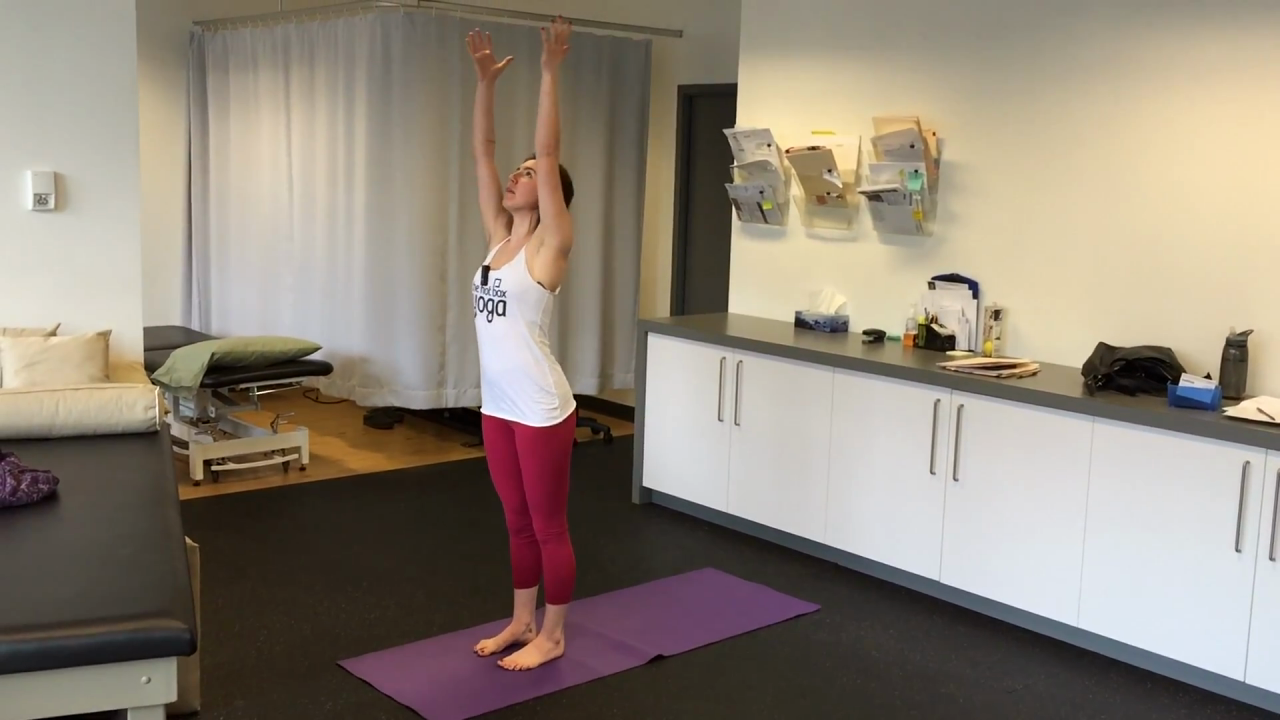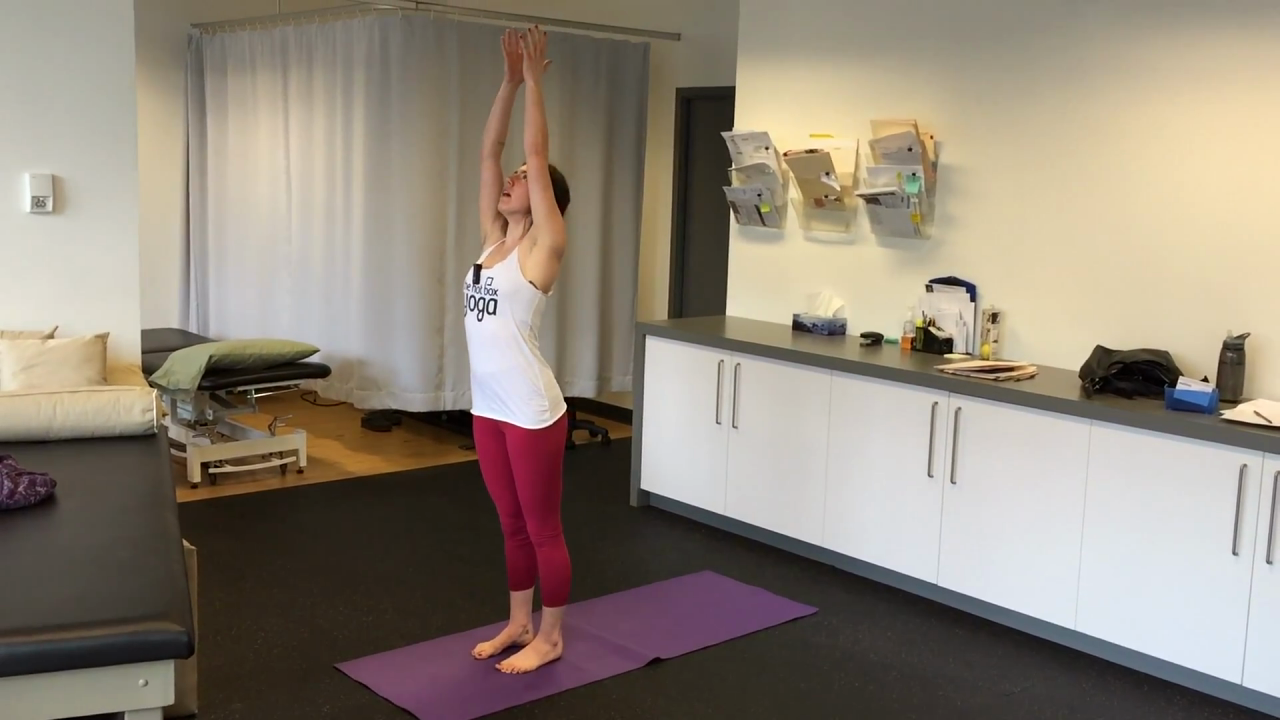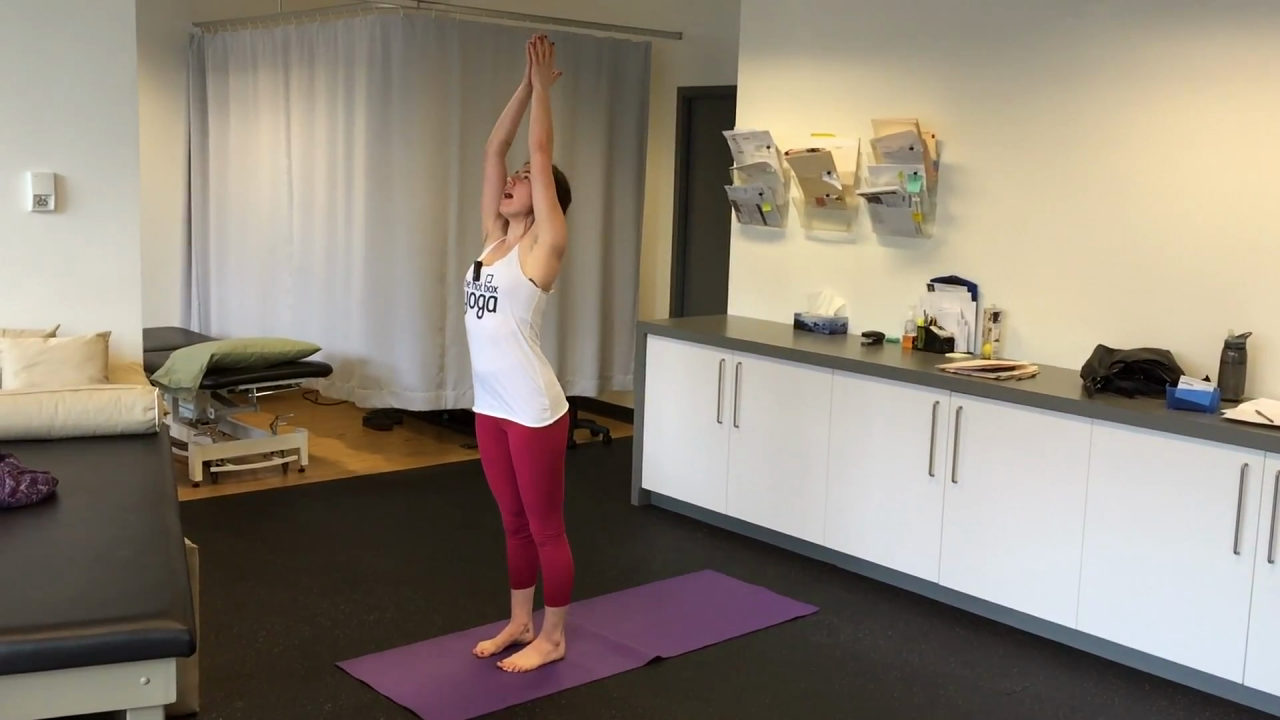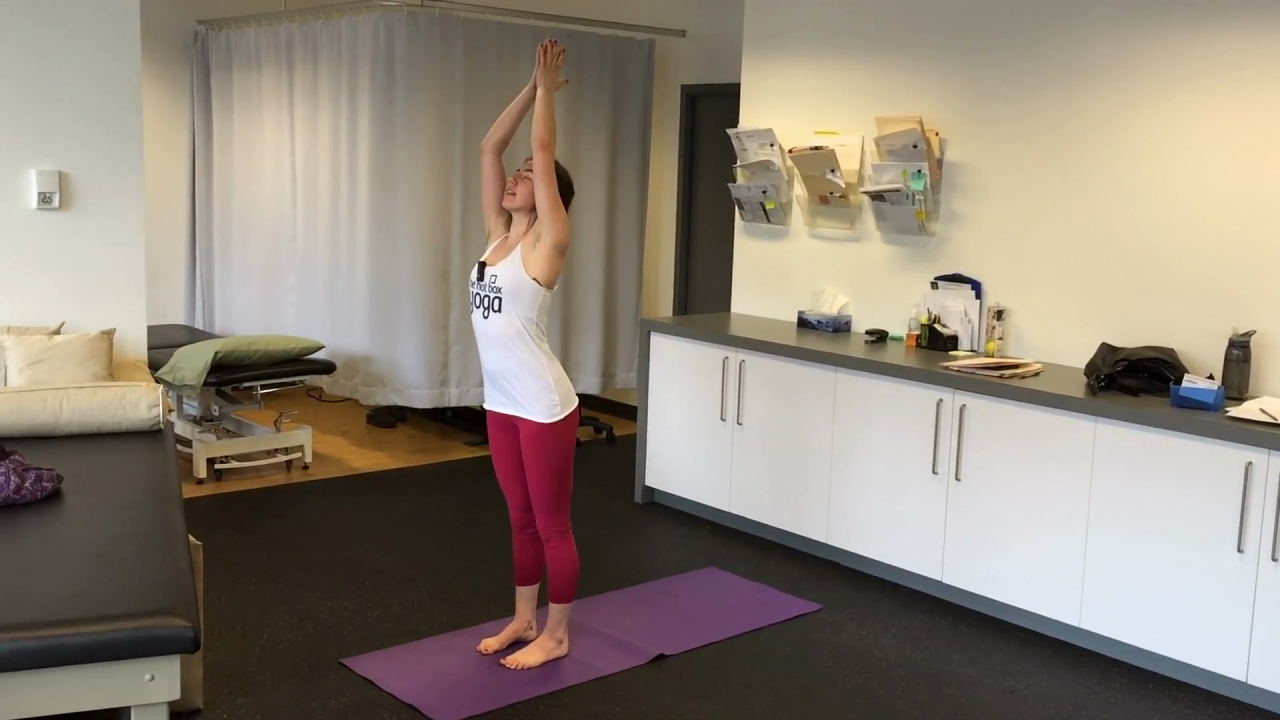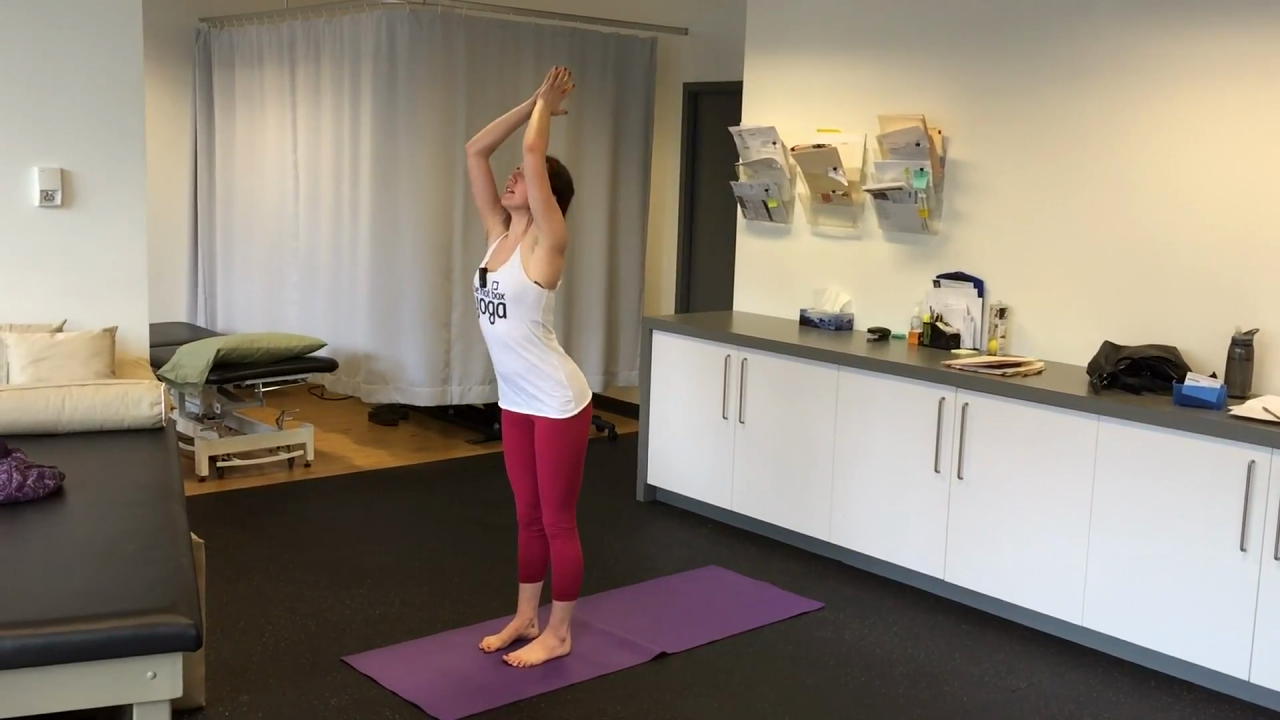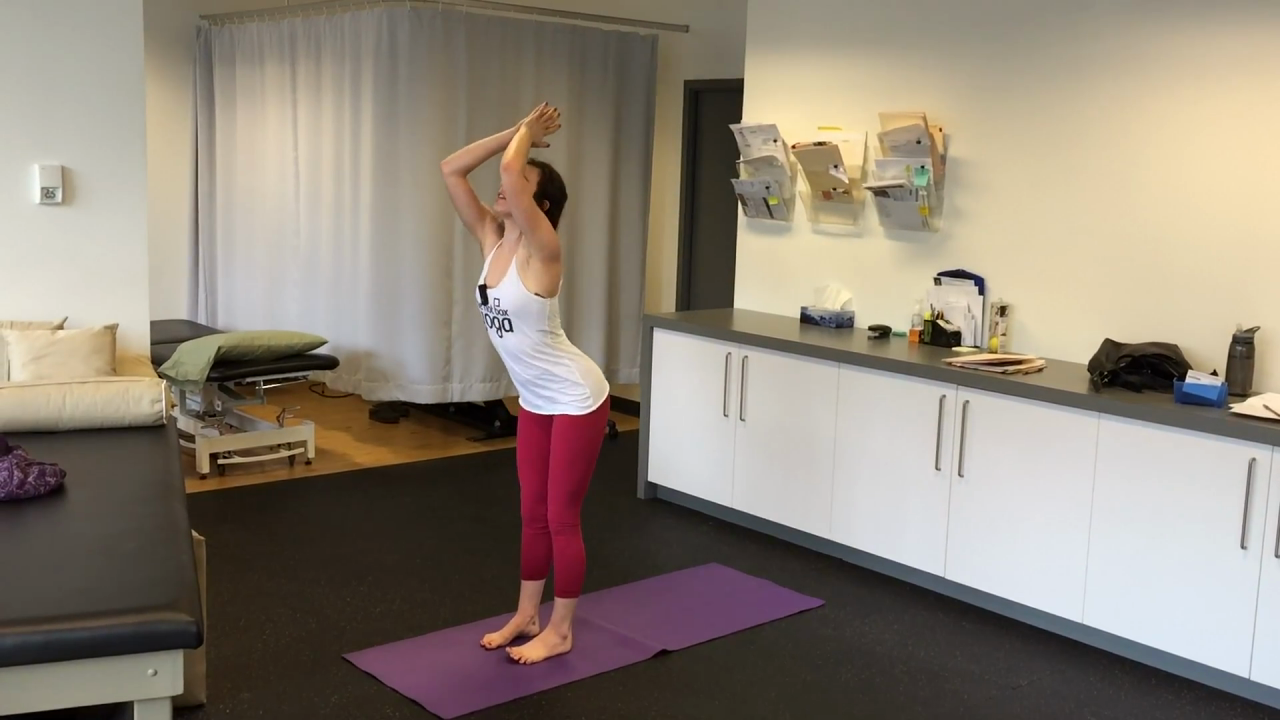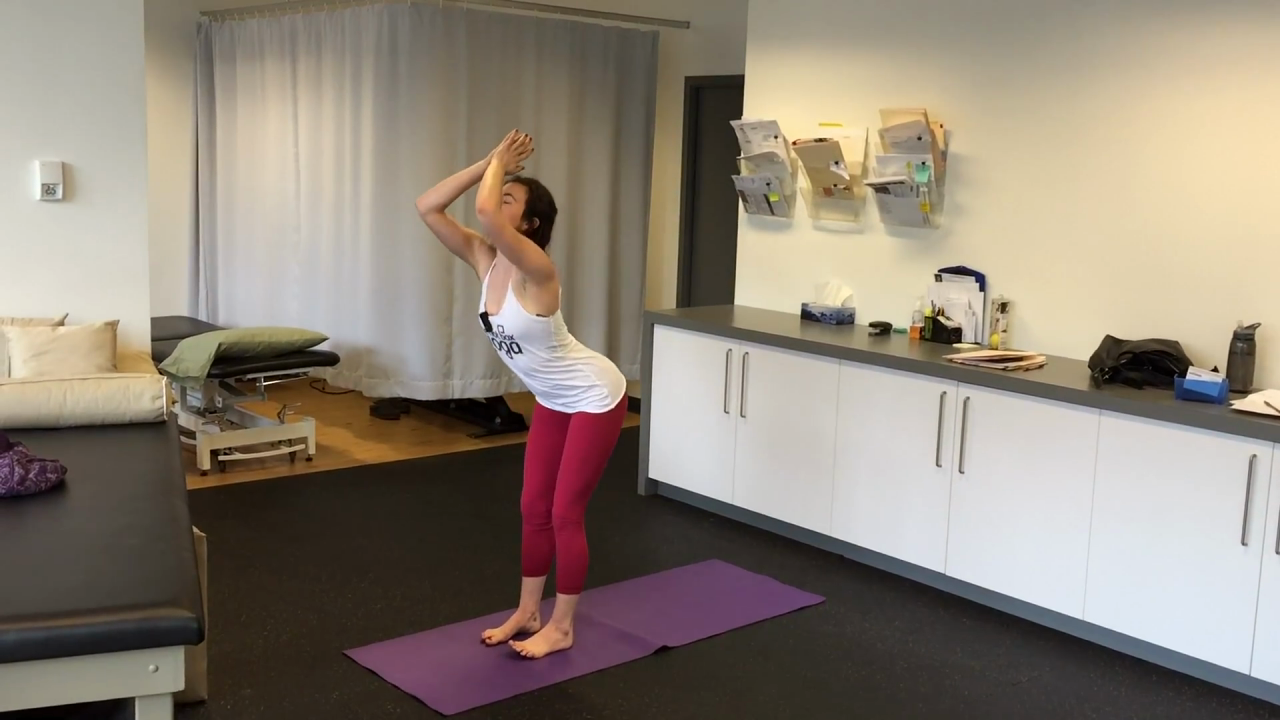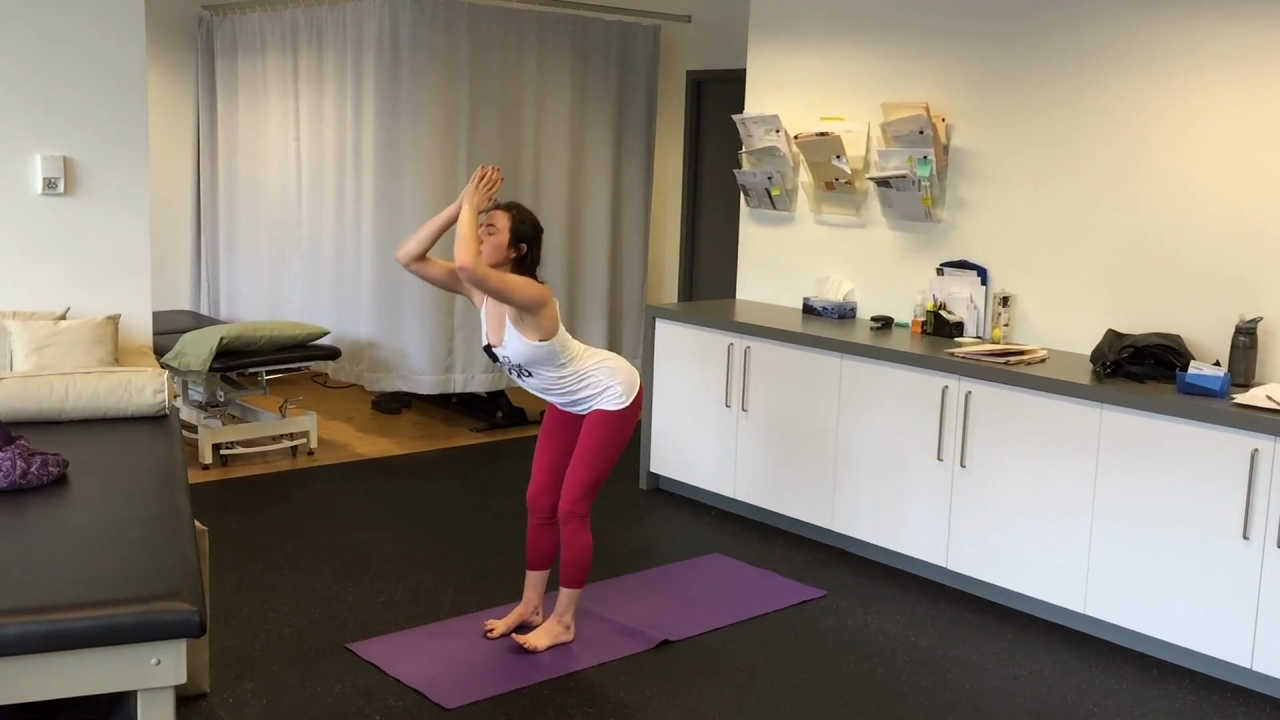
dt=0.3s
person 1, frame 1
left shoulder: (550, 245)
right shoulder: (500, 237)
left elbow: (549, 154)
right elbow: (482, 151)
left wrist: (550, 73)
right wrist: (484, 81)
left hip: (541, 411)
right hip: (498, 407)
left knee: (548, 528)
right knee: (518, 524)
left ankle: (552, 635)
right ankle: (521, 622)
person 1, frame 2
left shoulder: (544, 245)
right shoulder: (494, 238)
left elbow: (536, 152)
right elbow: (489, 153)
left wrist: (535, 80)
right wrist: (508, 81)
left hip: (531, 412)
right hip: (489, 408)
left knee: (542, 529)
right knee: (512, 525)
left ankle: (550, 638)
right ankle: (519, 624)
person 1, frame 3
left shoulder: (545, 244)
right shoulder: (494, 237)
left elbow: (540, 151)
right elbow: (496, 150)
left wrist: (543, 85)
right wrist: (524, 85)
left hip: (534, 410)
right hip: (491, 407)
left knee: (545, 528)
right knee: (515, 524)
left ankle: (552, 637)
right ankle: (520, 623)
person 1, frame 4
left shoulder: (548, 241)
right shoulder: (498, 234)
left elbow: (544, 151)
right elbow: (489, 147)
left wrist: (547, 87)
right wrist: (532, 87)
left hip: (543, 406)
right hip: (501, 404)
left knee: (551, 524)
right knee: (521, 520)
left ankle: (556, 636)
right ankle: (523, 621)
person 1, frame 5
left shoulder: (546, 242)
right shoulder: (498, 234)
left elbow: (533, 155)
right elbow: (475, 151)
left wrist: (546, 106)
right wrist: (533, 103)
left hip: (557, 403)
right hip: (515, 402)
left knee: (557, 520)
right knee: (528, 517)
left ankle: (558, 634)
right ankle: (525, 619)
person 1, frame 6
left shoulder: (541, 250)
right shoulder: (493, 241)
left elbow: (507, 174)
right elbow: (450, 170)
left wrist: (525, 135)
right wrist: (515, 132)
left hip: (576, 399)
right hip: (535, 401)
left knee: (561, 517)
right knee: (533, 513)
left ankle: (560, 632)
right ankle: (526, 617)
person 1, frame 7
left shoulder: (535, 269)
right shoulder: (486, 260)
left elbow: (483, 210)
right elbow: (428, 207)
left wrist: (500, 167)
right wrist: (491, 162)
left hip: (594, 397)
right hip: (552, 401)
left knee: (565, 513)
right knee: (534, 508)
left ankle: (561, 628)
right ankle: (527, 613)
person 1, frame 8
left shoulder: (528, 295)
right shoulder: (481, 289)
left elbow: (464, 265)
right elbow: (408, 258)
left wrist: (469, 207)
right wrist: (459, 207)
left hip: (610, 397)
right hip: (567, 401)
left knee: (571, 507)
right knee: (540, 502)
left ankle: (563, 621)
right ankle: (530, 606)
